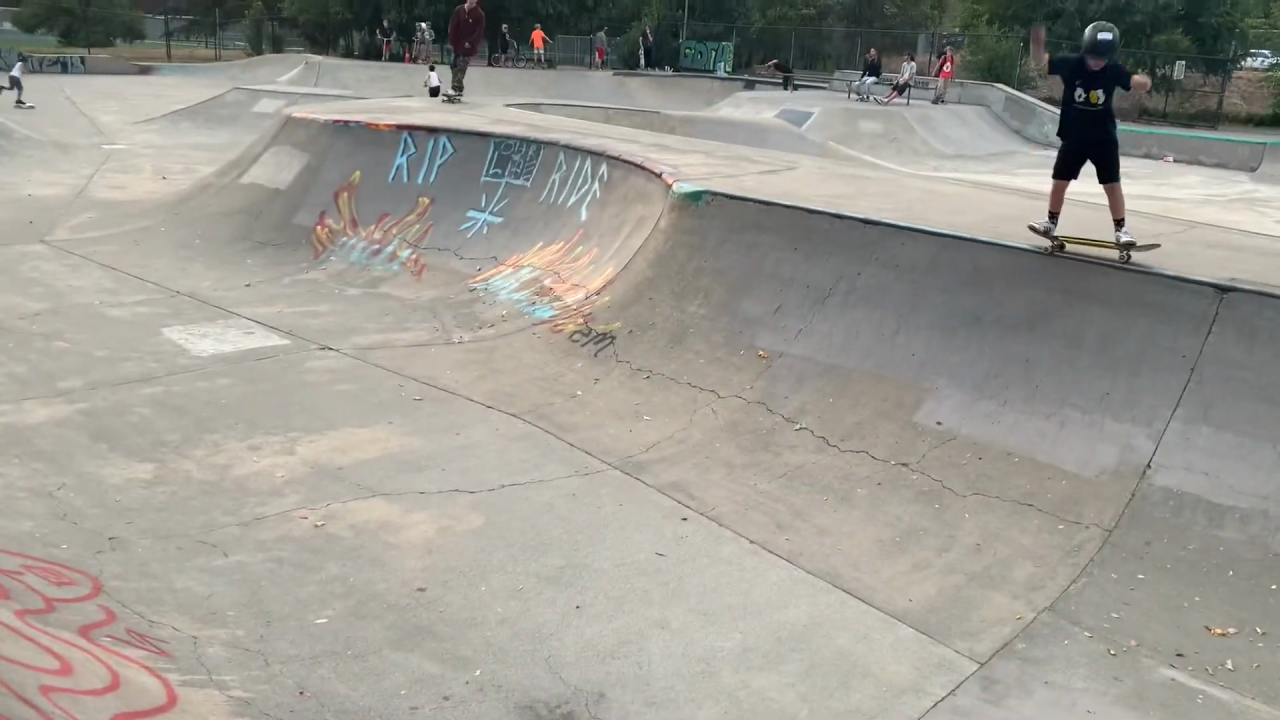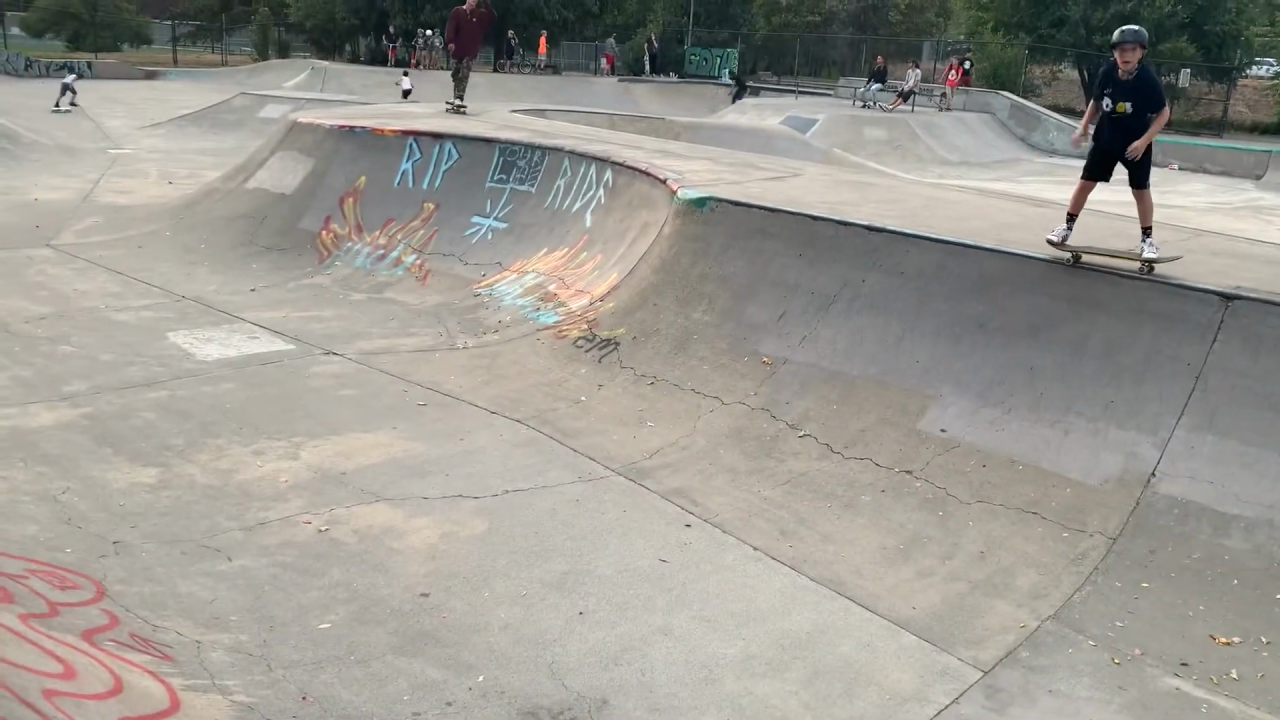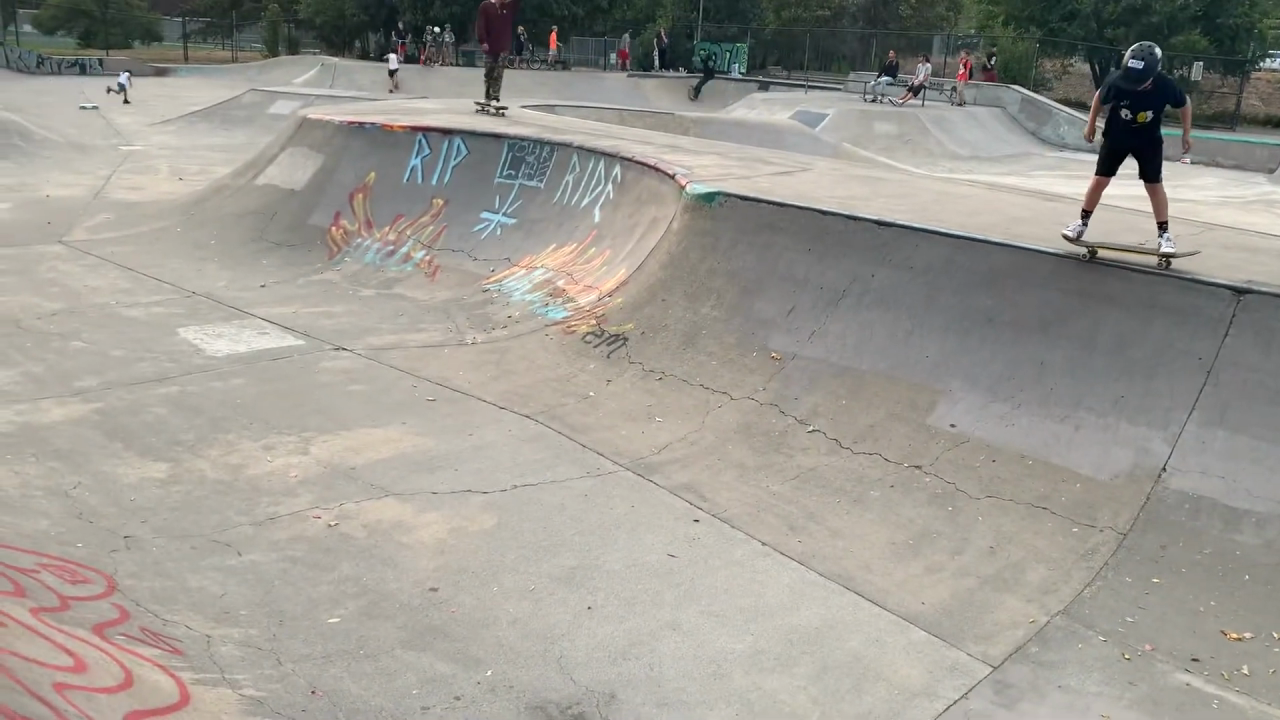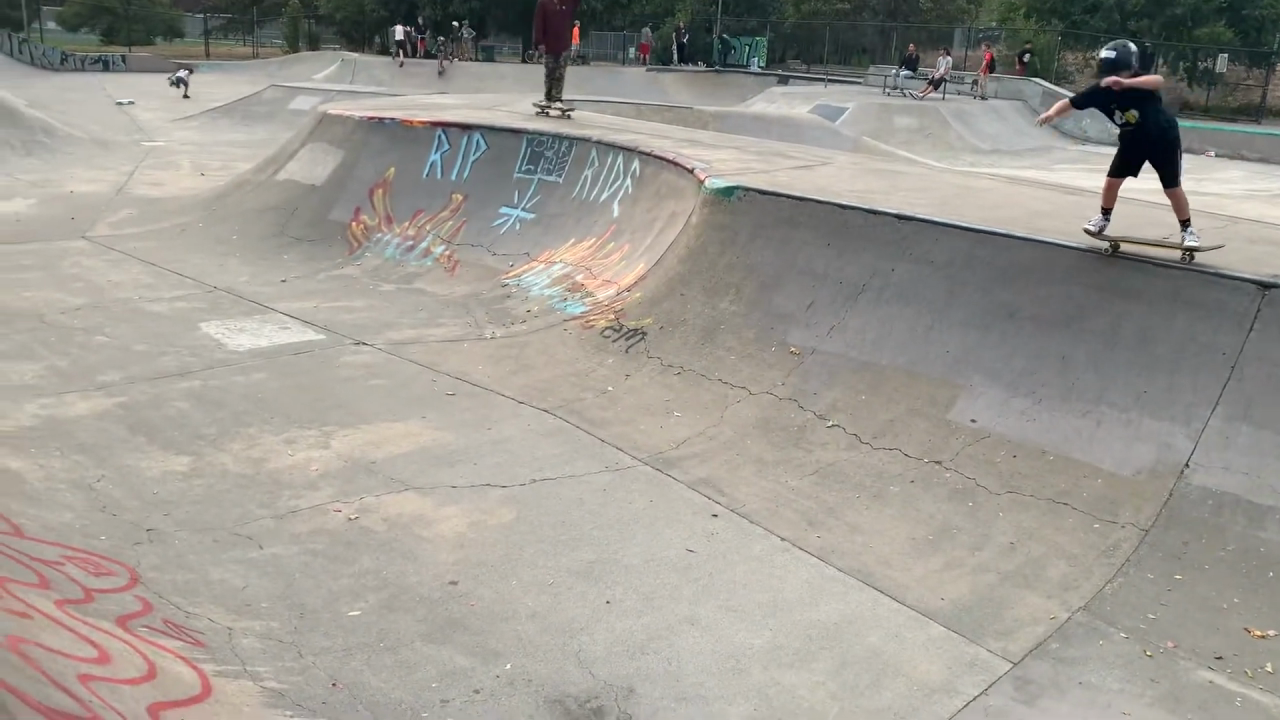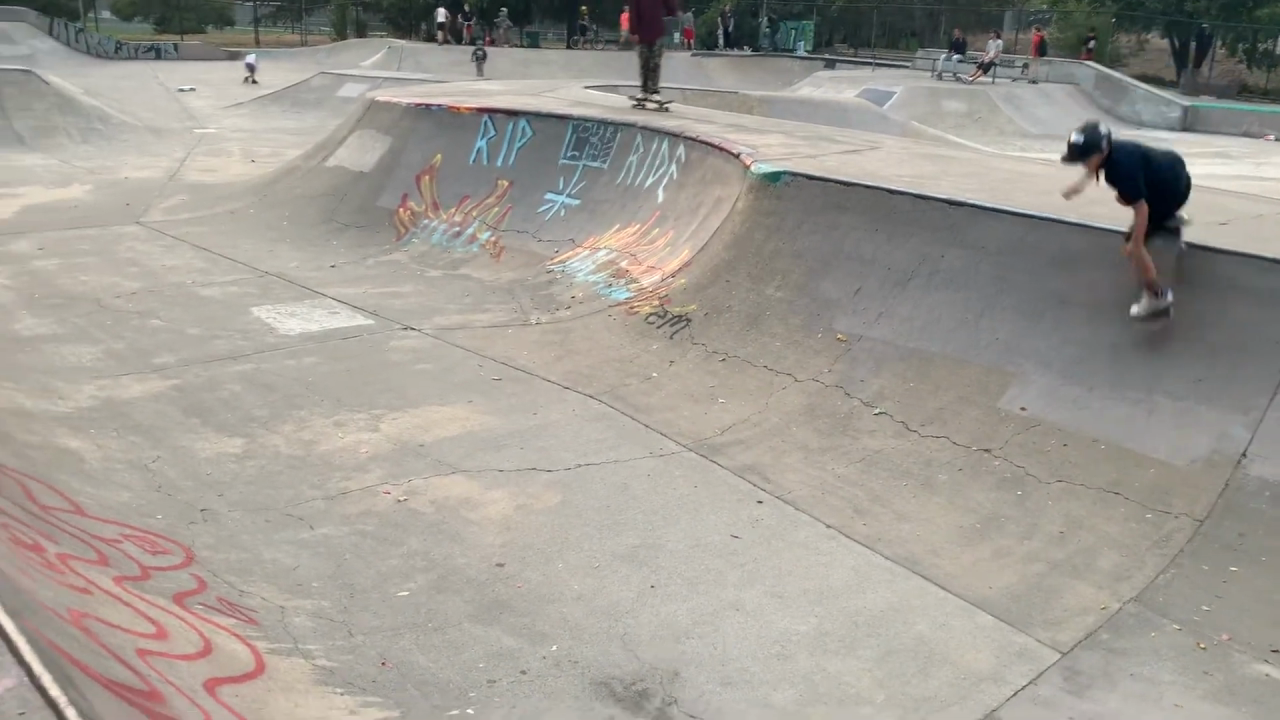
dt=0.5s
person 1, frame 1
left shoulder: (1114, 70)
right shoulder: (1070, 64)
left elbow: (1137, 84)
right elbow: (1040, 60)
left wrist: (1143, 82)
right wrist: (1038, 42)
left hip: (1104, 139)
right hip: (1073, 137)
left knee: (1112, 184)
right knee: (1059, 182)
left ankle: (1120, 229)
right ankle: (1051, 223)
person 1, frame 2
left shoulder: (1149, 81)
right shoulder: (1106, 74)
left elbow: (1163, 113)
left wrist: (1144, 141)
right wrist: (1083, 126)
left hip: (1136, 144)
right hip: (1105, 141)
left knee: (1141, 190)
right knee: (1085, 184)
left ankle: (1147, 239)
right ankle: (1067, 227)
person 1, frame 3
left shoulder: (1165, 86)
right shoulder: (1116, 81)
left elbow: (1184, 104)
right elbow: (1100, 97)
left wrist: (1186, 134)
right wrist: (1091, 124)
left hip: (1148, 140)
right hip: (1115, 136)
left knee: (1154, 185)
right knee: (1100, 180)
left ankle: (1164, 234)
right ankle: (1082, 223)
person 1, frame 4
left shoulder: (1140, 85)
right shoulder: (1101, 90)
left elbow: (1158, 81)
right elbow: (1068, 103)
left wrist: (1124, 83)
right wrist: (1051, 113)
left hip: (1163, 137)
right hip: (1132, 139)
left knee: (1172, 187)
right knee: (1113, 180)
left ankle: (1187, 229)
right ankle: (1104, 218)
person 1, frame 5
left shoulder: (1125, 171)
right shoulder: (1112, 151)
left elbow: (1142, 210)
left wrist: (1135, 243)
right wrist: (1082, 182)
left hip: (1172, 189)
left knee: (1132, 247)
right knee: (1123, 198)
left ankle: (1156, 296)
right ankle: (1170, 220)
